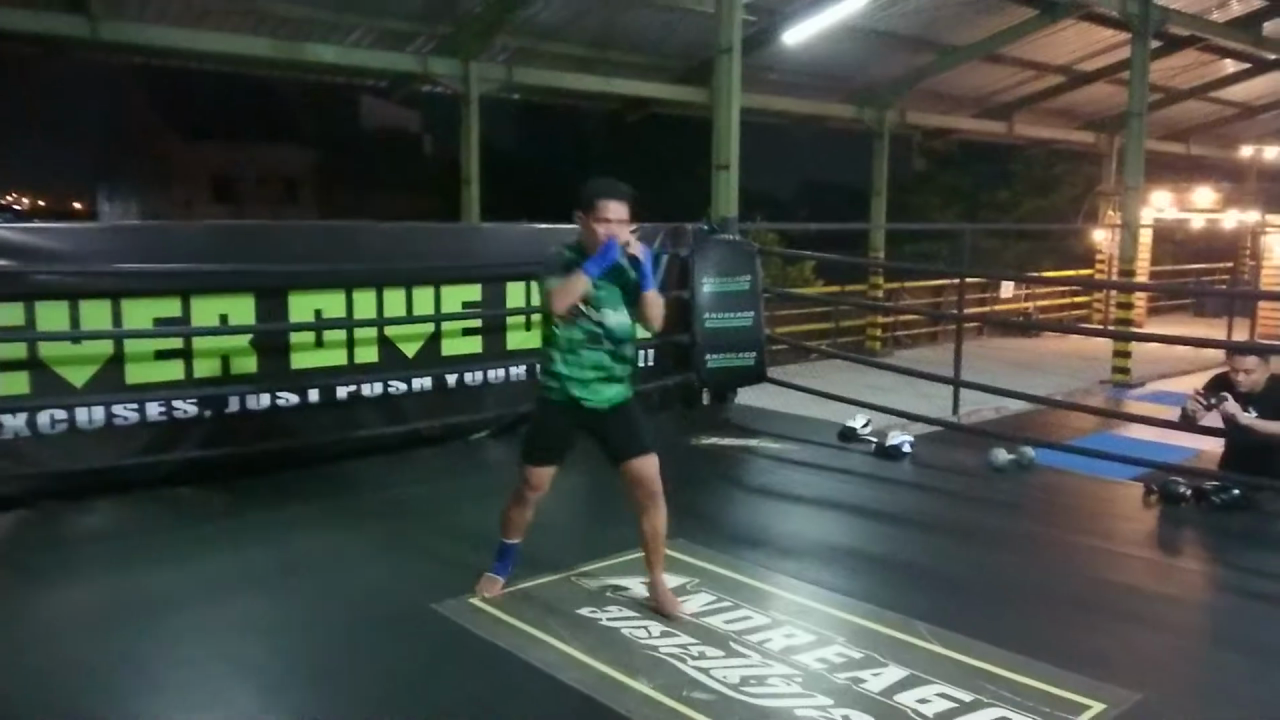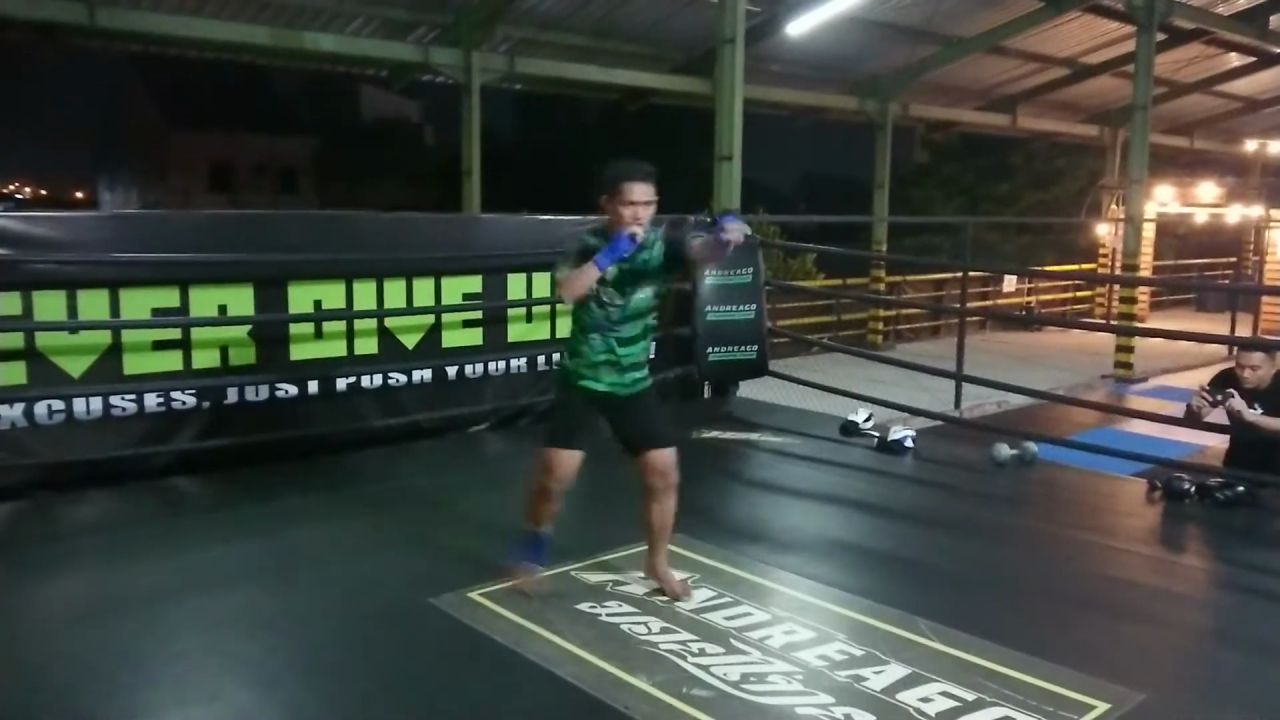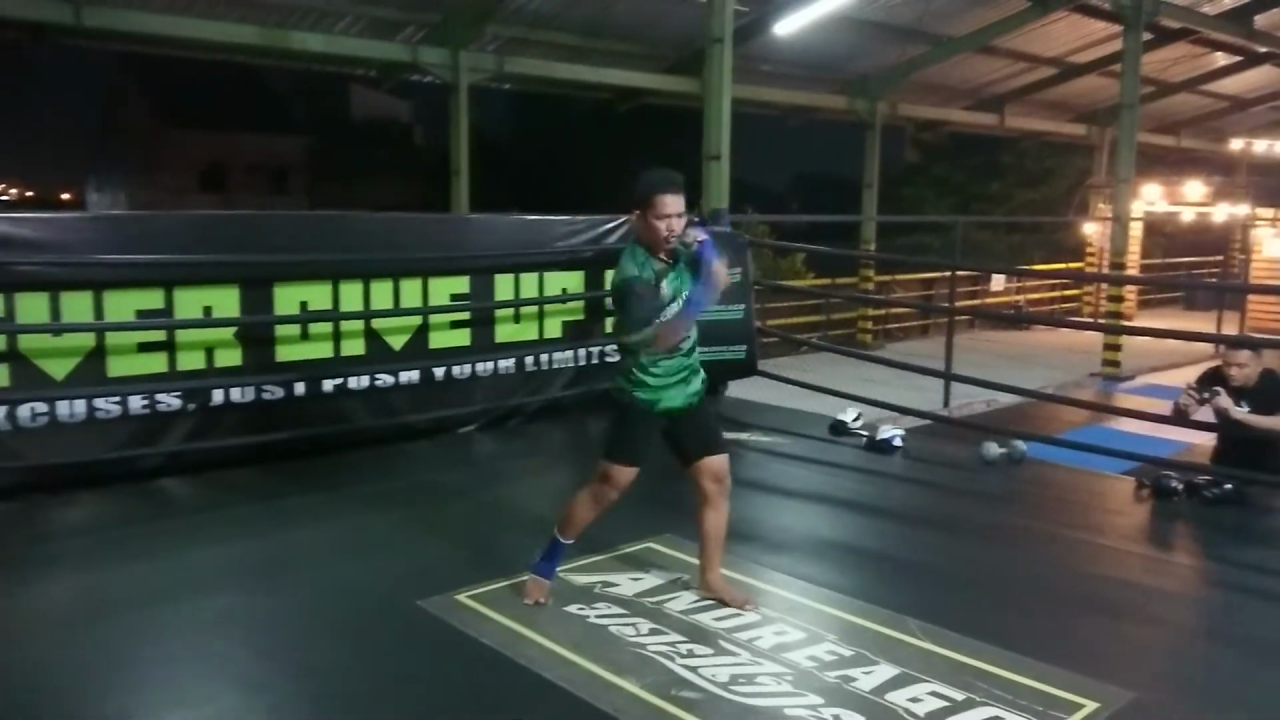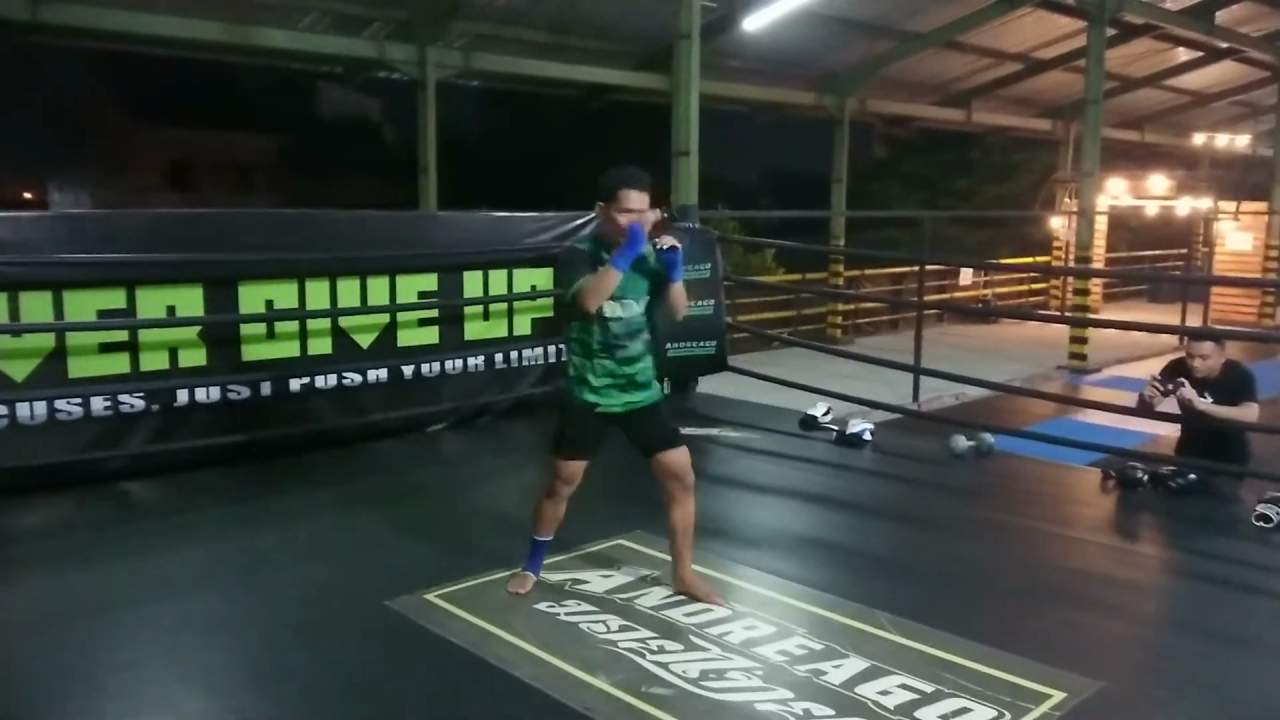
dt=0.4s
person 1, frame 1
left shoulder: (631, 265)
right shoulder: (562, 260)
left elbow: (654, 321)
right elbow: (556, 305)
left wrist: (645, 269)
right wrist: (599, 260)
left hip: (614, 398)
right hip: (561, 397)
left knee: (650, 485)
right knee: (530, 489)
left ankle: (657, 583)
right ankle: (502, 565)
person 1, frame 2
left shoulder: (659, 245)
right shoulder: (586, 247)
left elbow: (699, 253)
right elbow: (564, 292)
left wrist: (723, 233)
right wrist: (611, 252)
left hip: (633, 382)
right hip: (582, 379)
left knee: (663, 476)
right knee: (555, 476)
left ankle: (657, 563)
right ankle: (531, 548)
person 1, frame 3
left shoulder: (678, 248)
right shoulder: (634, 273)
left elbow: (720, 282)
right elbow: (655, 343)
left wrist: (705, 253)
right wrist: (691, 308)
left hip: (689, 391)
right hip: (644, 398)
left knee: (717, 480)
right knee: (609, 486)
left ankle: (711, 577)
right ankle: (546, 564)
person 1, frame 4
left shoulder: (648, 256)
right shoulder: (578, 254)
left elbow: (677, 311)
right elbow: (588, 301)
left wrist: (672, 266)
right wrist: (624, 251)
left hip: (640, 392)
right hip: (588, 394)
left knee: (680, 476)
right knee: (562, 482)
left ankle: (684, 572)
right ankle: (533, 563)
